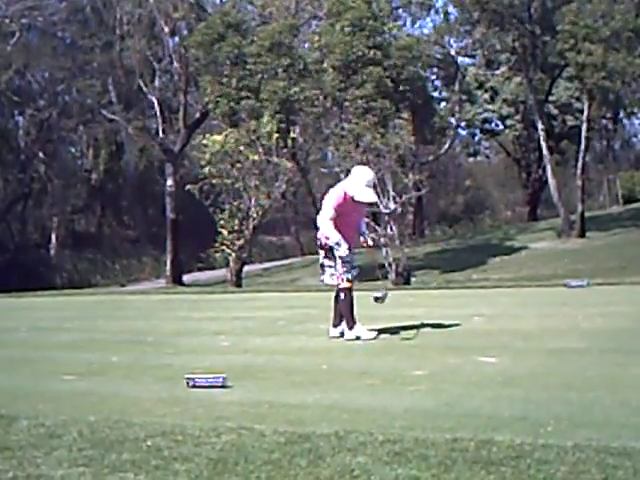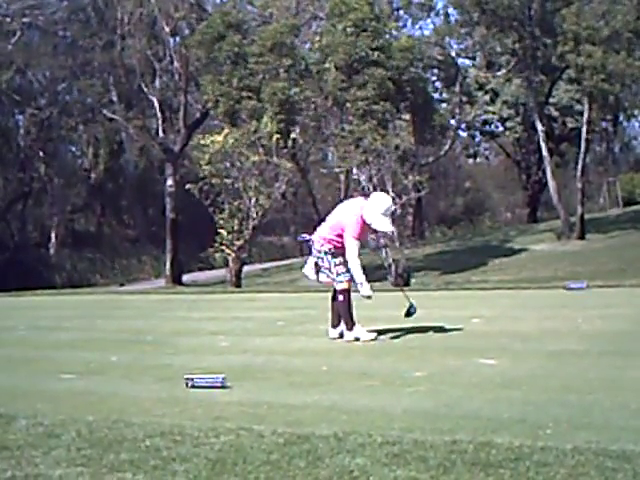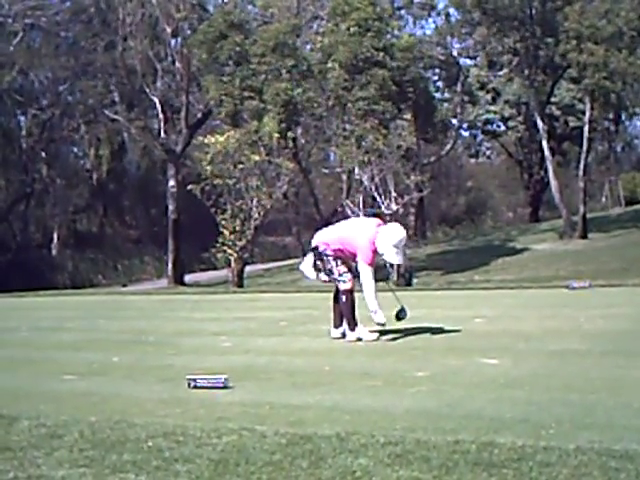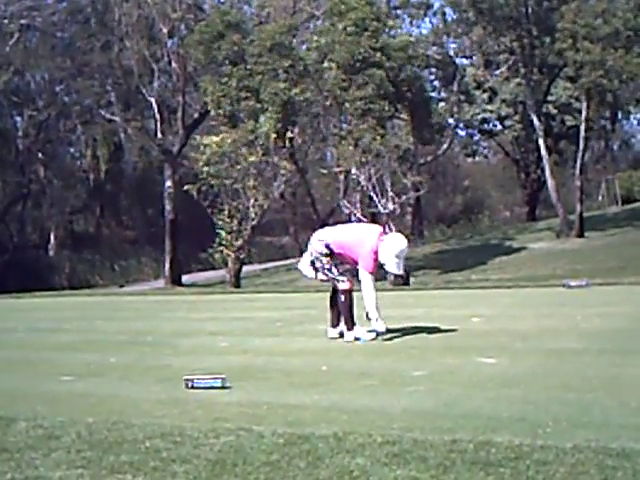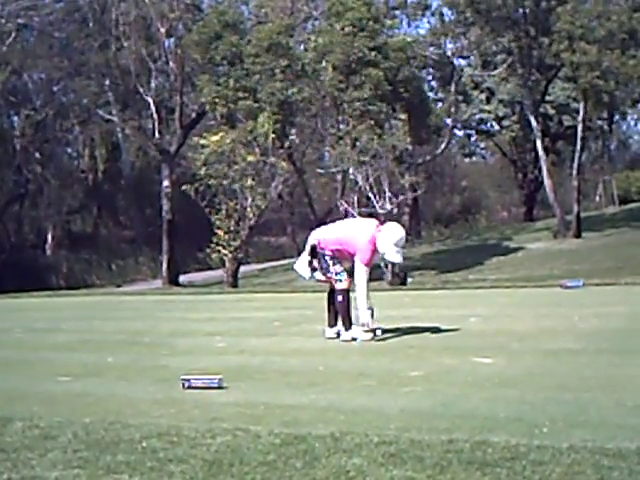
dt=0.3s
person 1, frame 1
left shoulder: (359, 195)
right shoulder: (338, 195)
left elbow: (359, 216)
right elbow: (323, 220)
left wrist: (364, 233)
right wrist: (339, 241)
left hip: (346, 244)
right hip: (332, 244)
left knee: (345, 285)
right knee: (345, 283)
left ankle: (336, 327)
right ankle: (352, 329)
person 1, frame 2
left shoulder: (366, 205)
right shoulder: (355, 220)
right elbow: (352, 255)
left wrist: (367, 238)
right wrist: (362, 283)
left hip: (336, 248)
right hip: (326, 246)
left knee: (340, 285)
right knee: (343, 285)
left ankle: (335, 328)
right ankle: (351, 330)
person 1, frame 3
left shoulder: (380, 226)
right shoulder: (367, 245)
right elbow: (367, 282)
right wrist: (375, 310)
left hip: (332, 246)
right hip: (325, 248)
left knee: (341, 285)
right knee: (346, 284)
left ankle: (337, 328)
right ankle: (353, 330)
person 1, frame 4
left shoulder: (380, 232)
right shoulder: (369, 252)
right elbow: (368, 289)
right wrist: (375, 319)
left hip: (322, 242)
right hip: (321, 245)
left knee: (338, 285)
right knee: (345, 284)
left ankle: (334, 328)
right ankle: (350, 330)
person 1, frame 5
left shoulder: (377, 227)
right shoulder: (367, 245)
right elbow: (360, 280)
right wrist: (363, 311)
left hip: (323, 241)
right hip: (320, 247)
left knee: (336, 285)
right knee: (342, 283)
left ankle: (332, 328)
right ankle: (348, 330)
